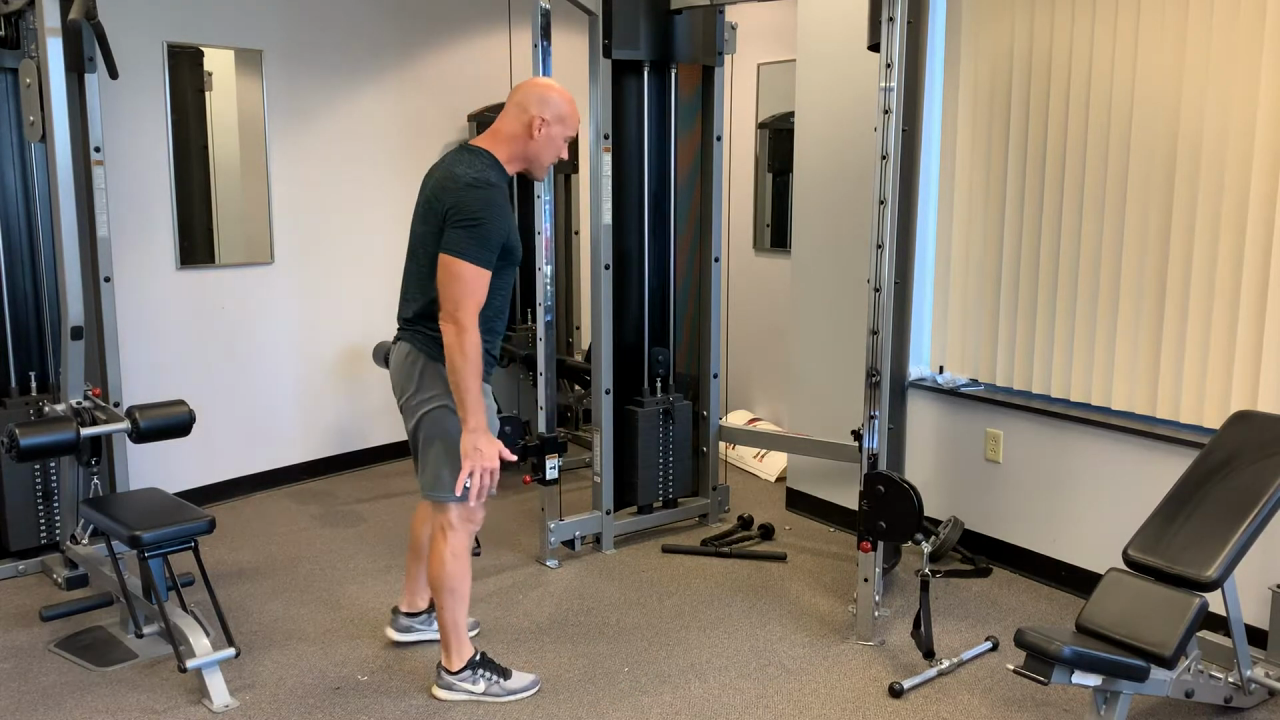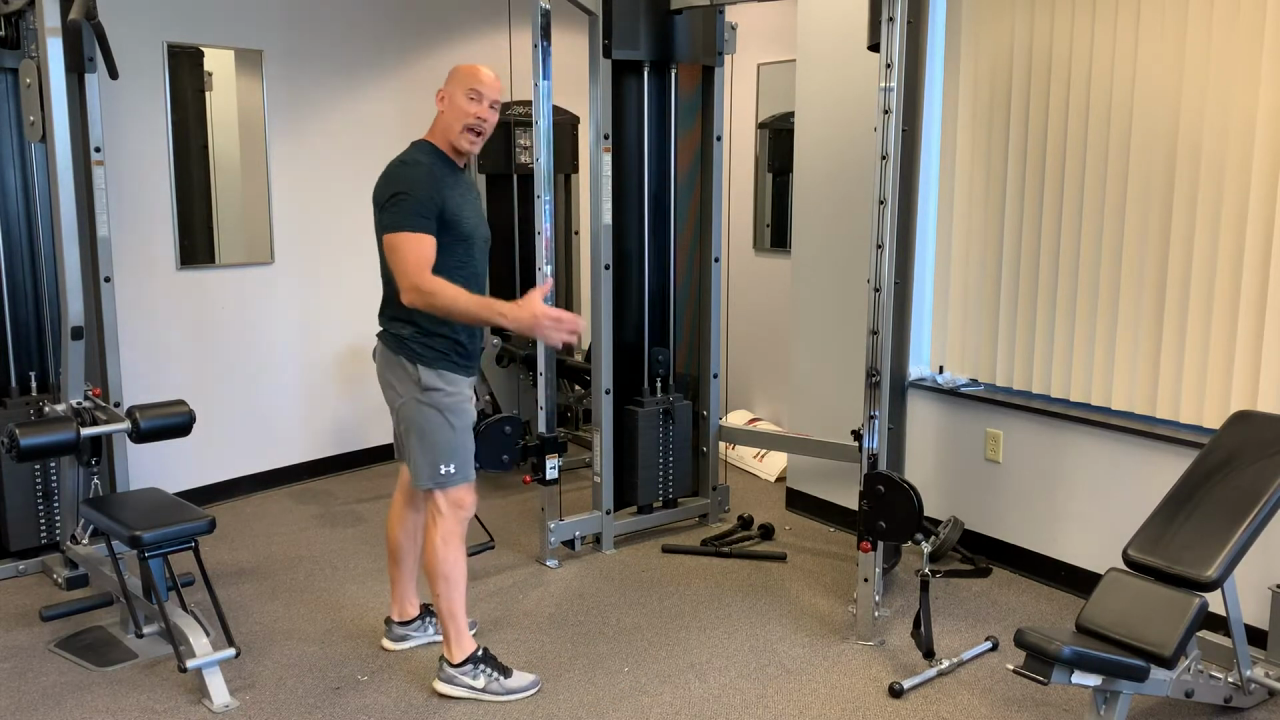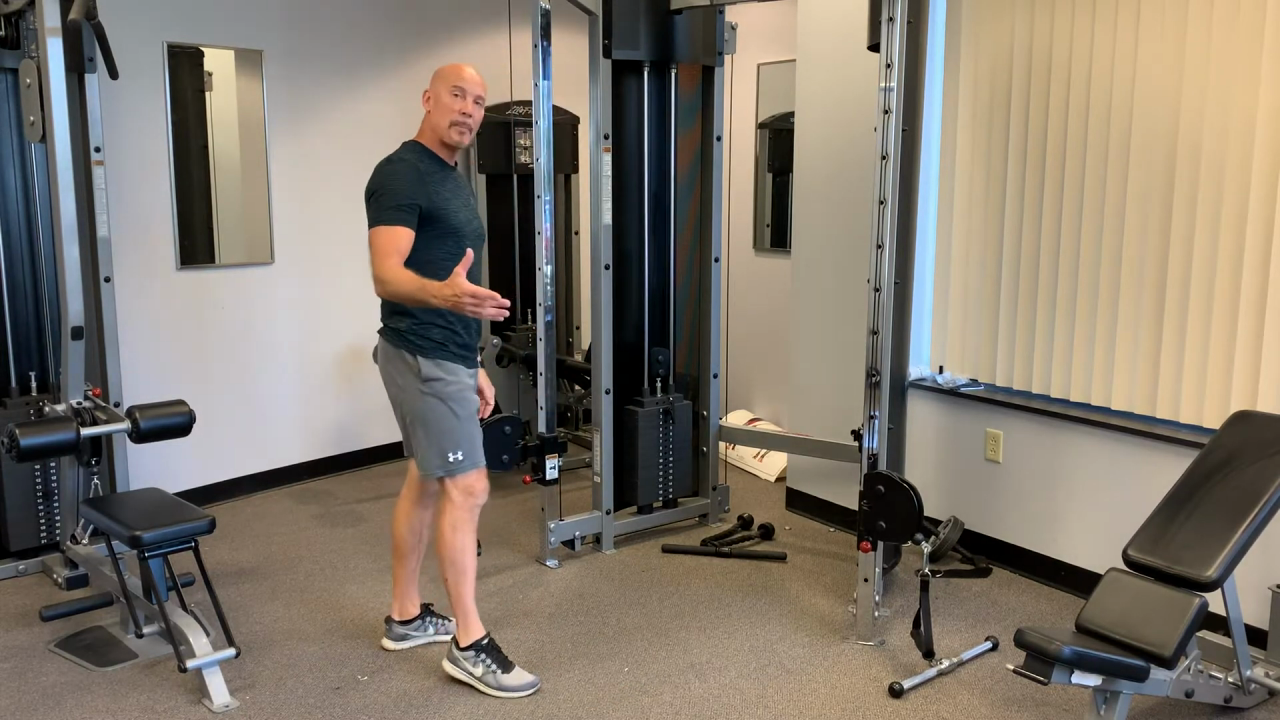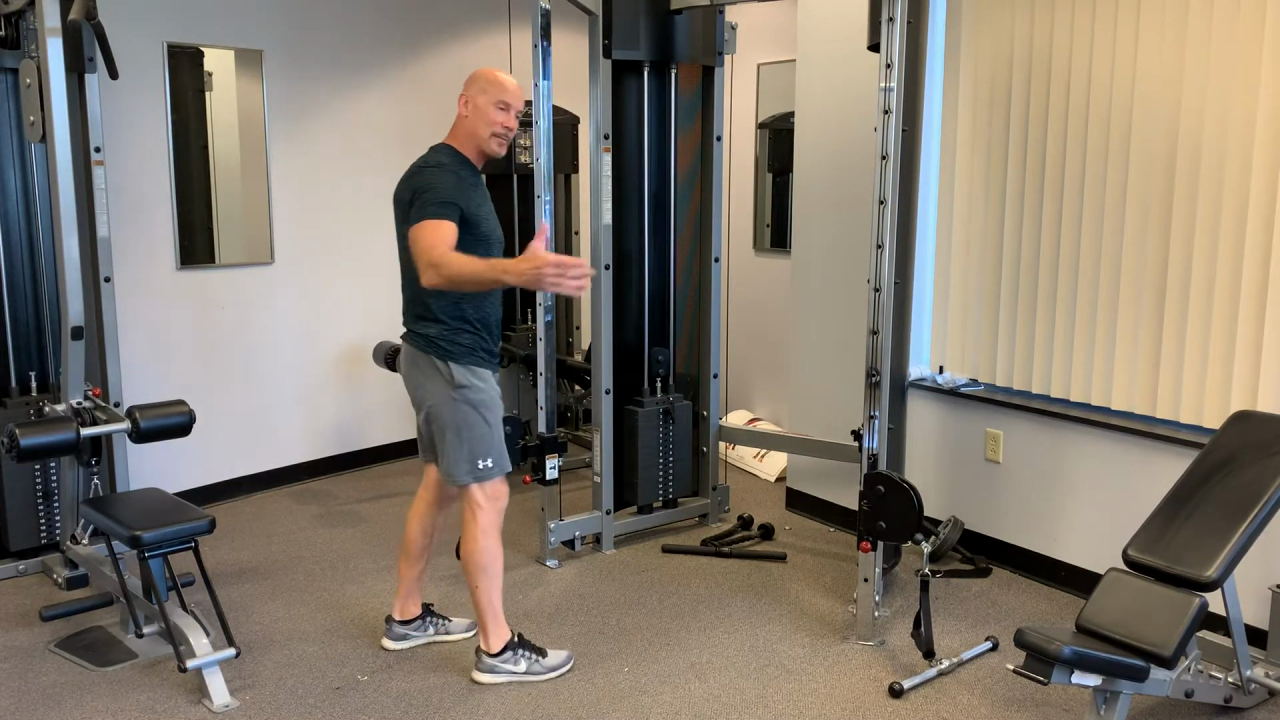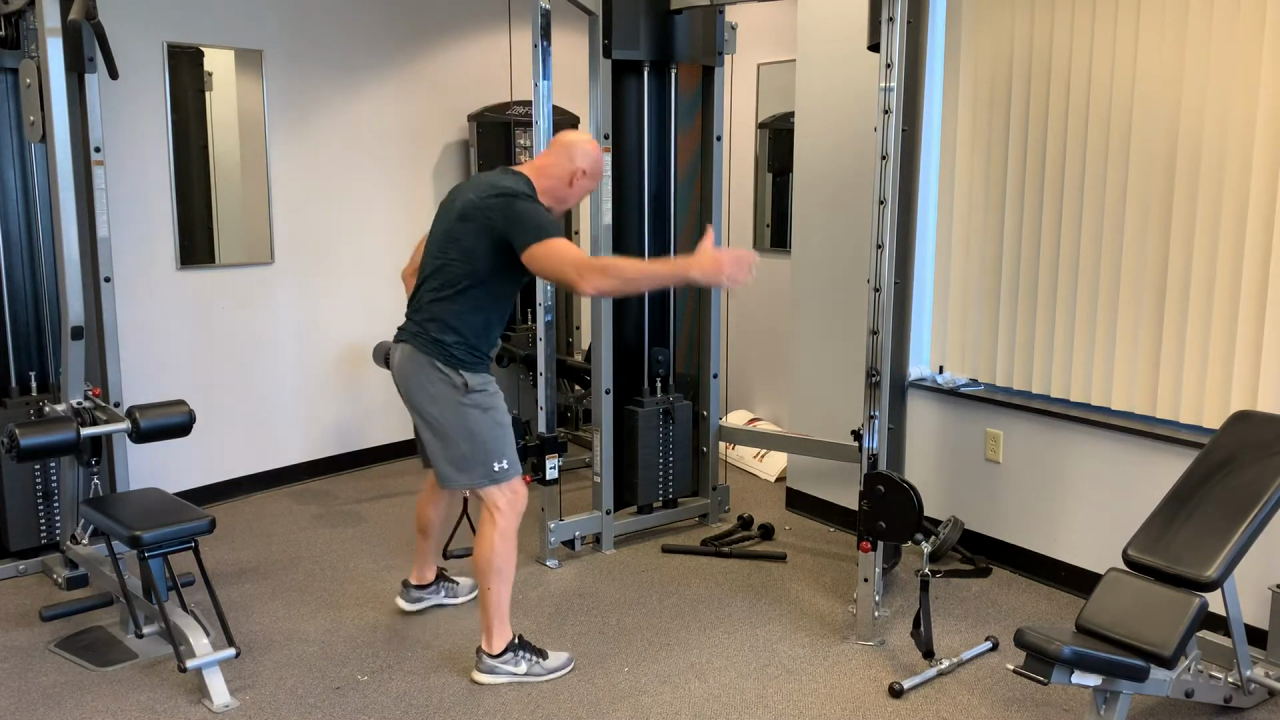
dt=0.5s
person 1, frame 1
left shoulder: (459, 167)
right shoulder: (482, 197)
right elbow: (459, 322)
right wrist: (475, 429)
left hip: (419, 356)
right hip: (441, 369)
left knee: (440, 494)
right knee: (461, 513)
left ankle: (414, 610)
right ankle: (459, 666)
person 1, frame 2
left shoulder: (455, 178)
right shoulder: (412, 176)
right elbow: (415, 286)
right wrist: (512, 315)
left hip: (434, 360)
right hip: (425, 364)
left knee: (416, 488)
right knee: (452, 502)
left ankle: (406, 617)
right ankle: (460, 659)
person 1, frame 3
left shoulder: (454, 180)
right shoulder: (400, 174)
right elbow: (387, 275)
left wrist: (475, 366)
right wrist: (444, 296)
left hip: (449, 357)
right hip: (423, 358)
left knee: (426, 482)
right knee: (467, 488)
left ankle: (406, 616)
right ankle: (470, 643)
person 1, frame 4
left shoulder: (467, 179)
right shoulder: (434, 177)
right elbow: (434, 267)
right wrist: (518, 271)
left hip: (455, 357)
right hip: (451, 361)
left knee: (441, 486)
right knee: (487, 496)
left ankle: (407, 615)
right ankle: (498, 647)
person 1, frame 5
left shoulder: (480, 189)
right shoulder: (516, 207)
left elbow: (411, 272)
right elbow: (587, 276)
right wrist: (690, 268)
left hip: (415, 355)
right hip: (449, 369)
left knee: (450, 475)
right knee: (505, 499)
left ankle: (422, 581)
right ankle: (499, 650)
